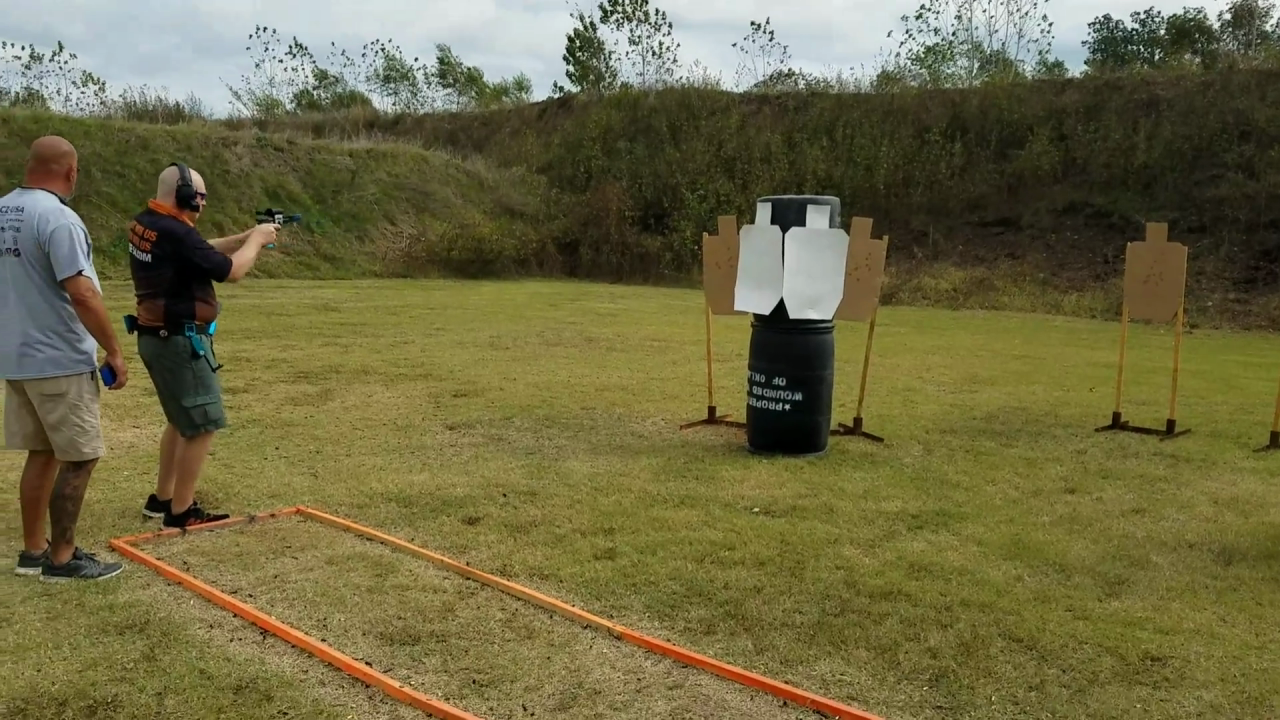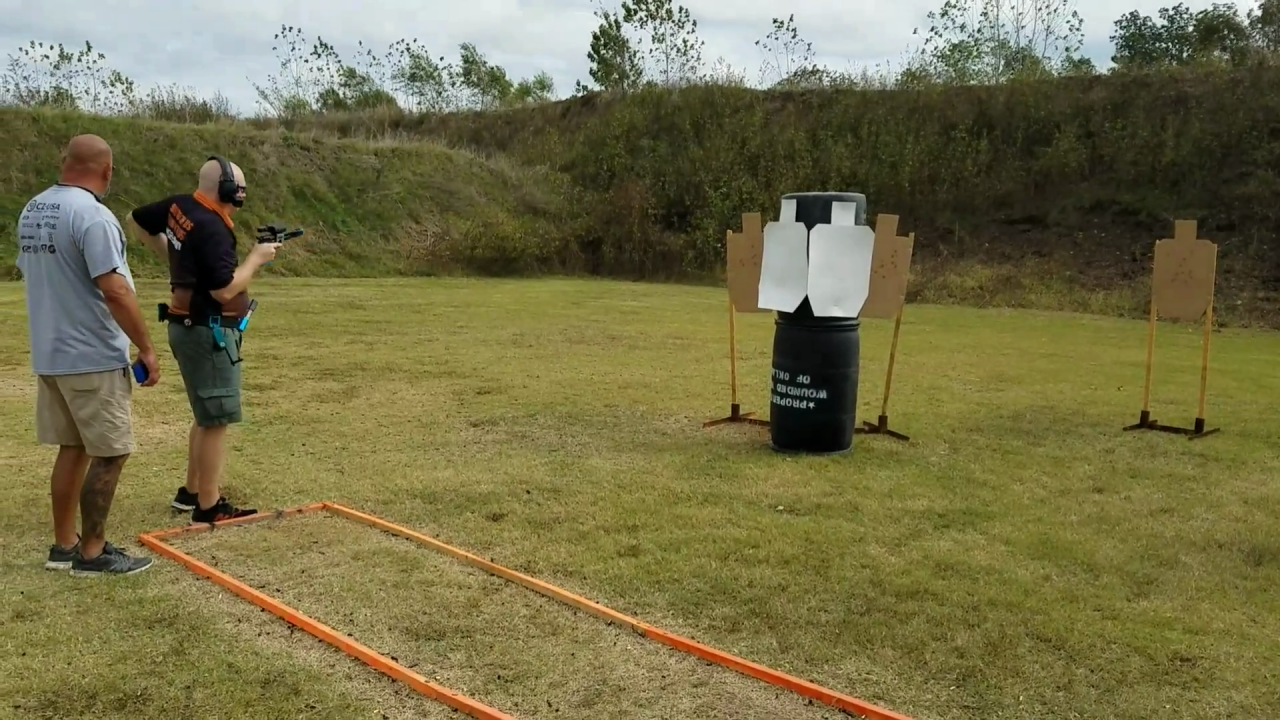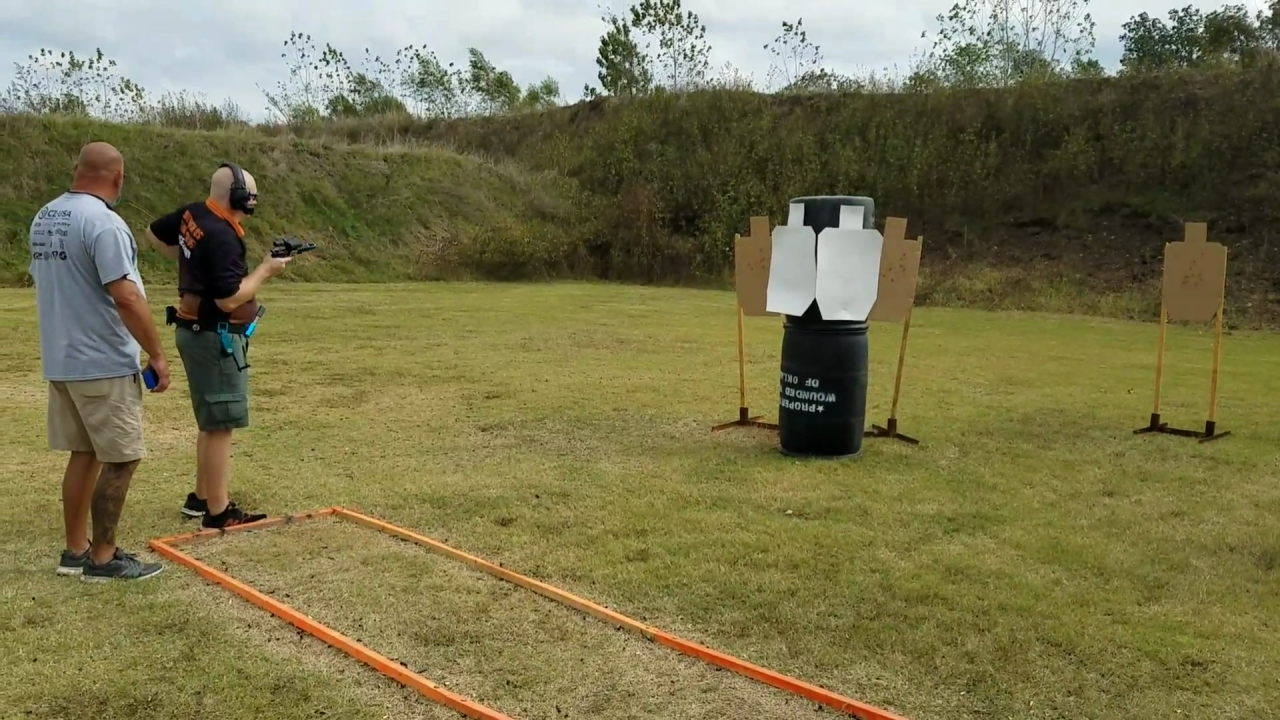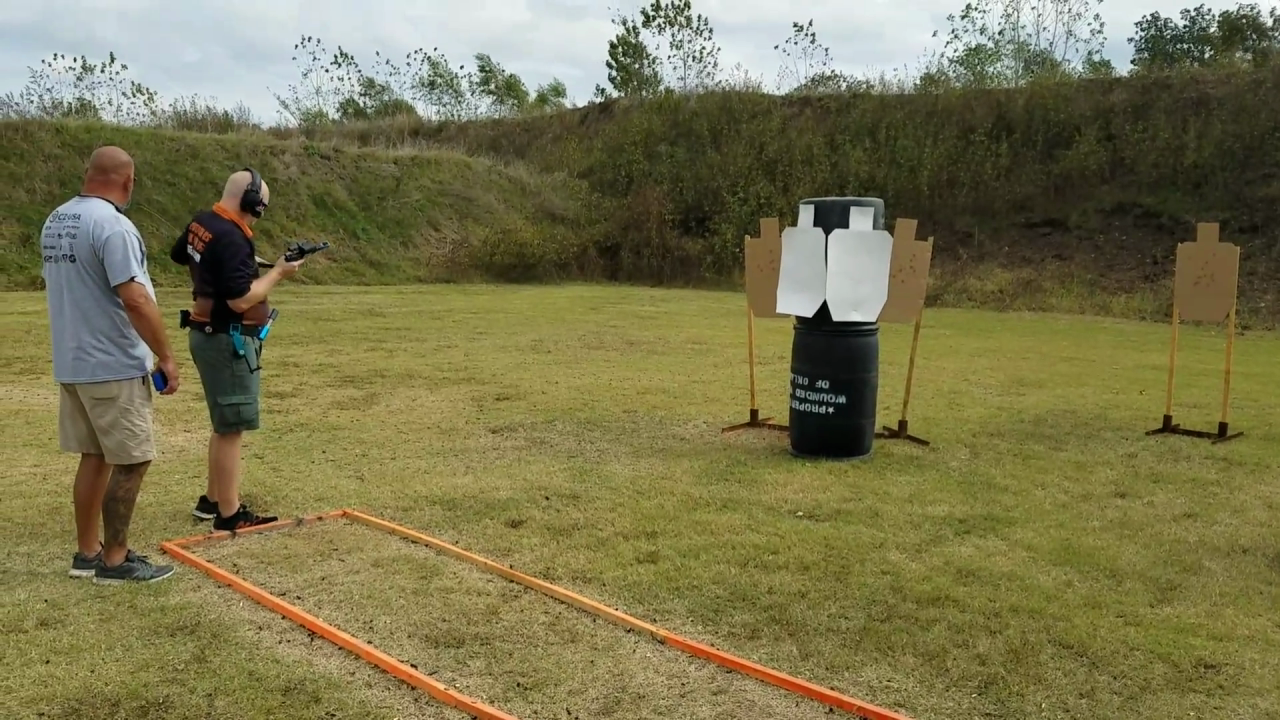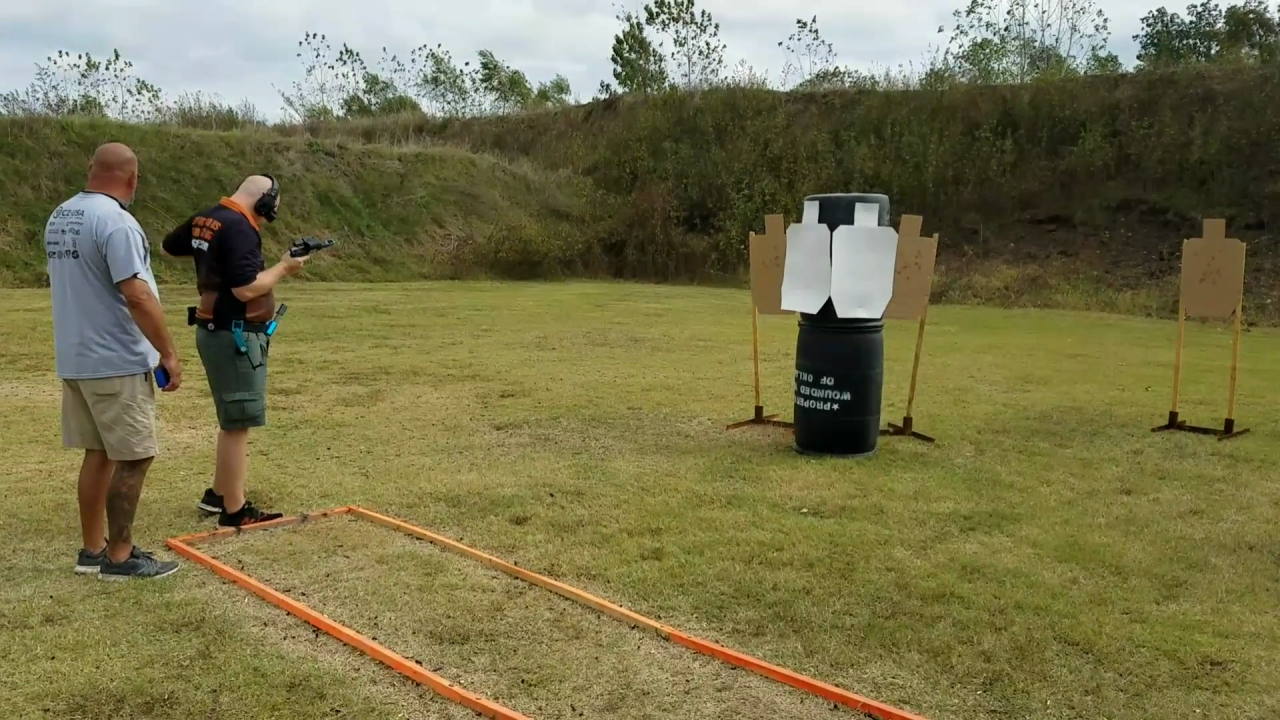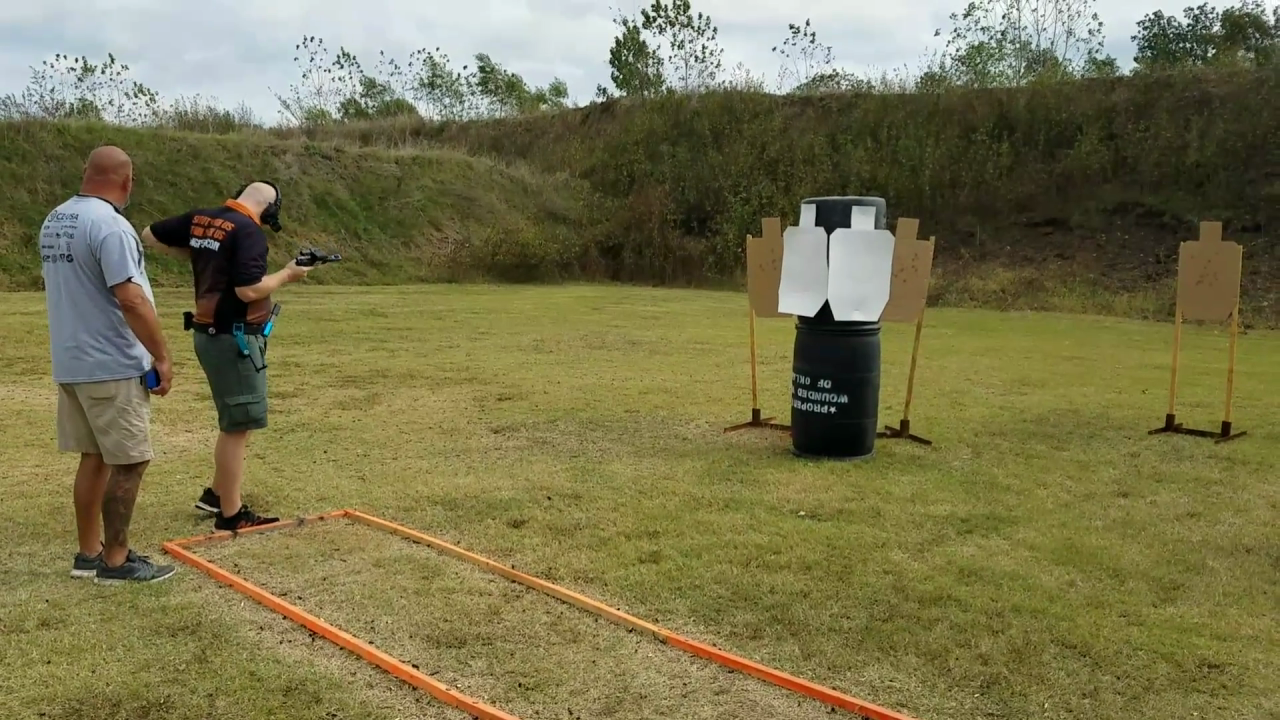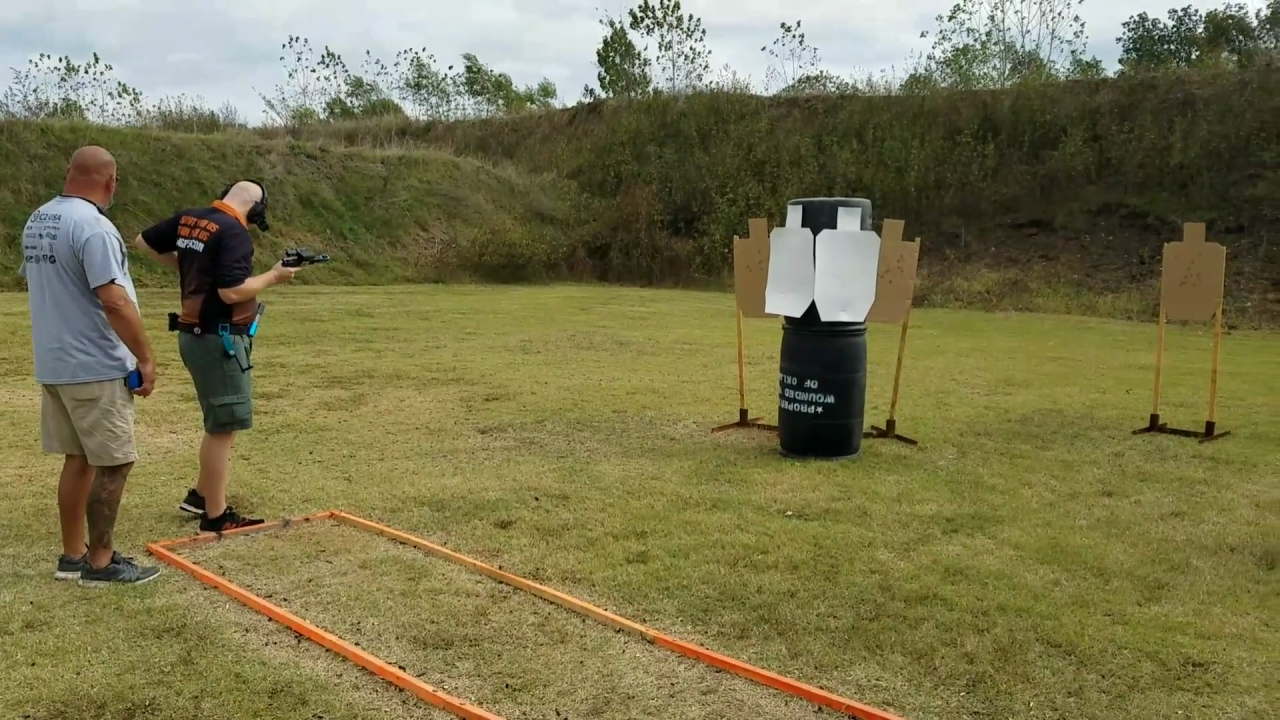
dt=0.4s
person 1, frame 1
right shoulder: (58, 217)
right elbow: (82, 295)
right wrist: (113, 351)
right hip: (60, 363)
left knee: (42, 454)
right knee: (79, 457)
right ankle: (62, 558)
person 1, frame 2
left shoulder: (32, 210)
right shoulder: (92, 215)
right elbow: (115, 292)
right wrist: (146, 348)
left hip: (51, 355)
right hip: (93, 359)
left knee: (72, 449)
right knee: (109, 453)
left ankle: (64, 544)
right ankle: (92, 552)
person 1, frame 3
left shoulder: (44, 218)
right shoulder: (103, 222)
right elbow: (126, 298)
right wrist: (156, 355)
left hip: (62, 361)
right hip: (103, 364)
left knee: (84, 454)
right knee: (120, 459)
left ankle: (76, 550)
right ankle: (103, 558)
person 1, frame 4
left shoulder: (55, 221)
right shoulder: (112, 225)
right elbow: (135, 301)
right wrist: (166, 357)
left hip: (73, 364)
right hip: (113, 367)
left knee: (95, 457)
right knee: (130, 461)
left ankle: (88, 552)
right ankle: (115, 559)
person 1, frame 5
left shoulder: (59, 217)
right shoulder: (115, 222)
right elbow: (138, 297)
right wrist: (168, 353)
left hip: (75, 360)
right hip: (115, 363)
left knee: (99, 453)
right knee: (133, 458)
left ankle: (93, 549)
right ankle: (119, 556)
person 1, frame 6
left shoulder: (54, 221)
right shoulder: (109, 225)
right elbow: (131, 301)
right wrist: (161, 357)
left hip: (71, 363)
right hip: (111, 366)
left knee: (94, 457)
right knee: (128, 461)
left ankle: (89, 552)
right ankle: (115, 560)
person 1, frame 7
left shoulder: (37, 221)
right shoulder: (92, 226)
right elbow: (114, 302)
right wrist: (145, 358)
left hip: (55, 364)
right hip: (94, 367)
left knee: (78, 459)
right knee: (112, 463)
left ankle: (73, 554)
right ankle: (100, 562)
person 2, frame 1
left shoulder: (147, 221)
right shoulder: (175, 233)
left elbow: (201, 249)
right elbow: (231, 270)
left wrist: (247, 235)
right wrist: (257, 240)
left hip: (156, 337)
right hip: (179, 340)
left knee: (182, 421)
right knee: (202, 425)
left ankle: (162, 498)
right ankle: (180, 511)
person 2, frame 2
left shoulder: (180, 207)
right shoulder: (212, 229)
left elbow: (138, 219)
right elbow: (224, 290)
right wrist: (256, 258)
left hip: (189, 326)
right hip: (207, 331)
left knee: (207, 415)
right knee: (217, 419)
left ankle: (191, 491)
right ankle: (208, 505)
person 2, frame 3
left shoulder: (193, 214)
right shoulder: (221, 238)
left elbow: (155, 234)
right elbow: (229, 300)
right wrist: (265, 270)
left hip: (198, 332)
right hip: (214, 337)
left knee: (213, 422)
right knee: (220, 425)
left ankle: (201, 497)
right ankle: (218, 511)
person 2, frame 4
left shoulder: (202, 222)
right shoulder: (230, 238)
left elbow: (179, 256)
right elbow: (241, 300)
right wrist: (277, 273)
left hip: (210, 335)
right hip: (227, 339)
left knee: (225, 424)
right knee: (232, 427)
left ankle: (212, 499)
right ankle: (229, 514)
person 2, frame 5
left shoulder: (203, 219)
right shoulder: (239, 228)
left elbow: (169, 247)
right elbow: (246, 289)
right wrist: (283, 267)
left hip: (218, 331)
right hip: (233, 335)
left knee: (235, 419)
right knee: (238, 423)
left ankle: (218, 493)
right ankle: (235, 510)
person 2, frame 6
left shoulder: (199, 219)
right shoulder: (248, 230)
left elbow: (149, 235)
right elbow: (249, 290)
right wrist: (287, 274)
left hip: (212, 334)
right hip: (233, 337)
left knee: (235, 421)
right knee: (238, 425)
left ankle: (216, 494)
right ankle: (230, 513)
person 2, frame 7
left shoulder: (187, 220)
right shoulder: (233, 231)
left elbow: (143, 242)
right elbow: (232, 291)
right wrist: (273, 276)
left hip: (197, 334)
right hip: (218, 338)
left knee: (219, 421)
right knee: (223, 426)
left ankle: (200, 495)
right ankle: (215, 515)
